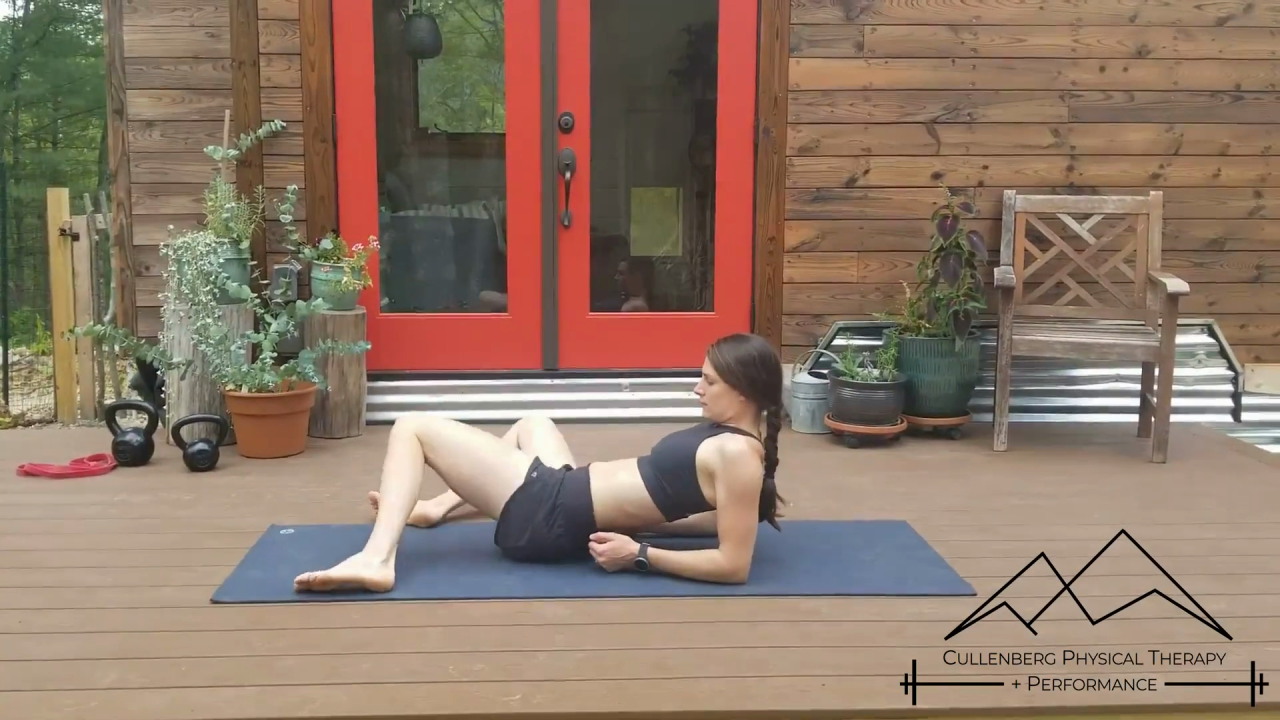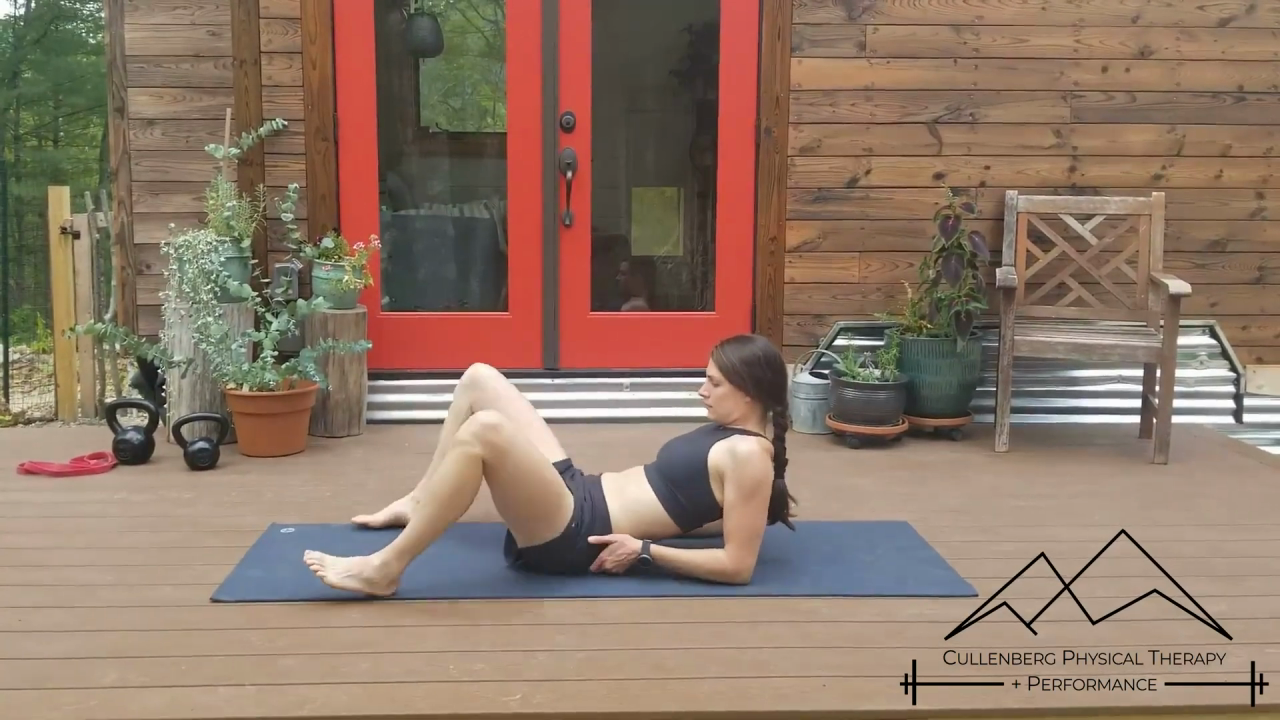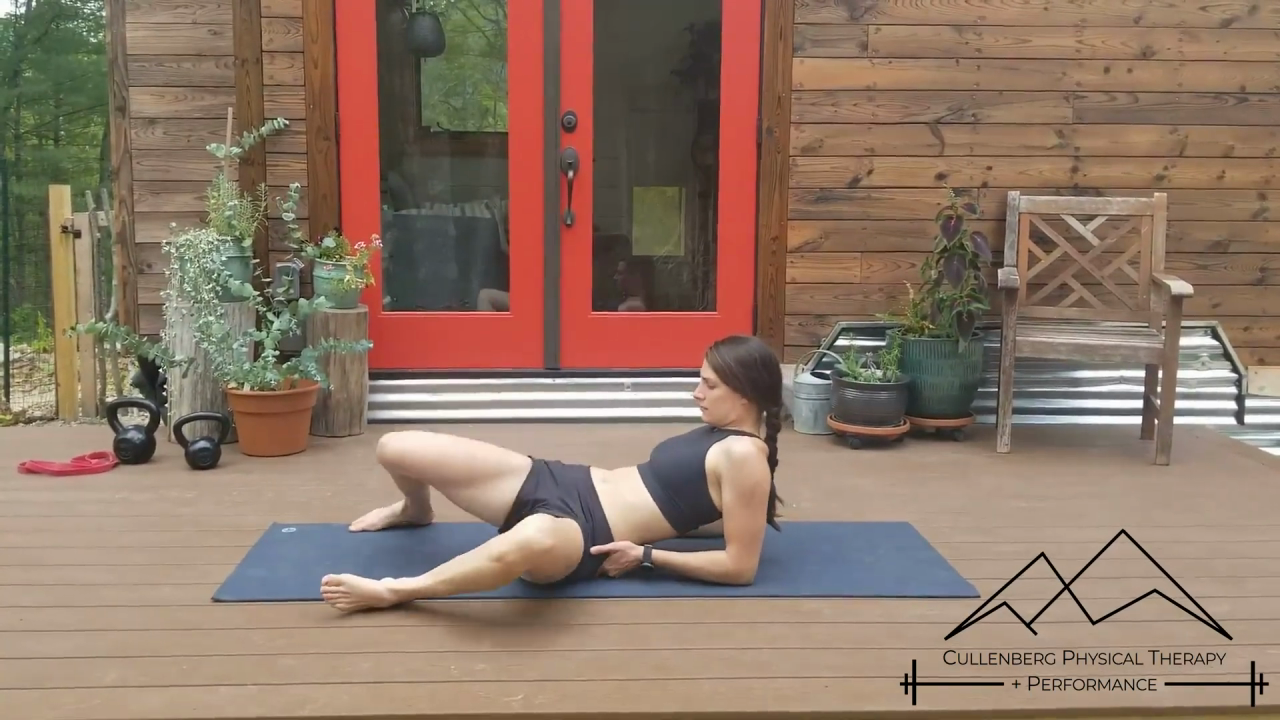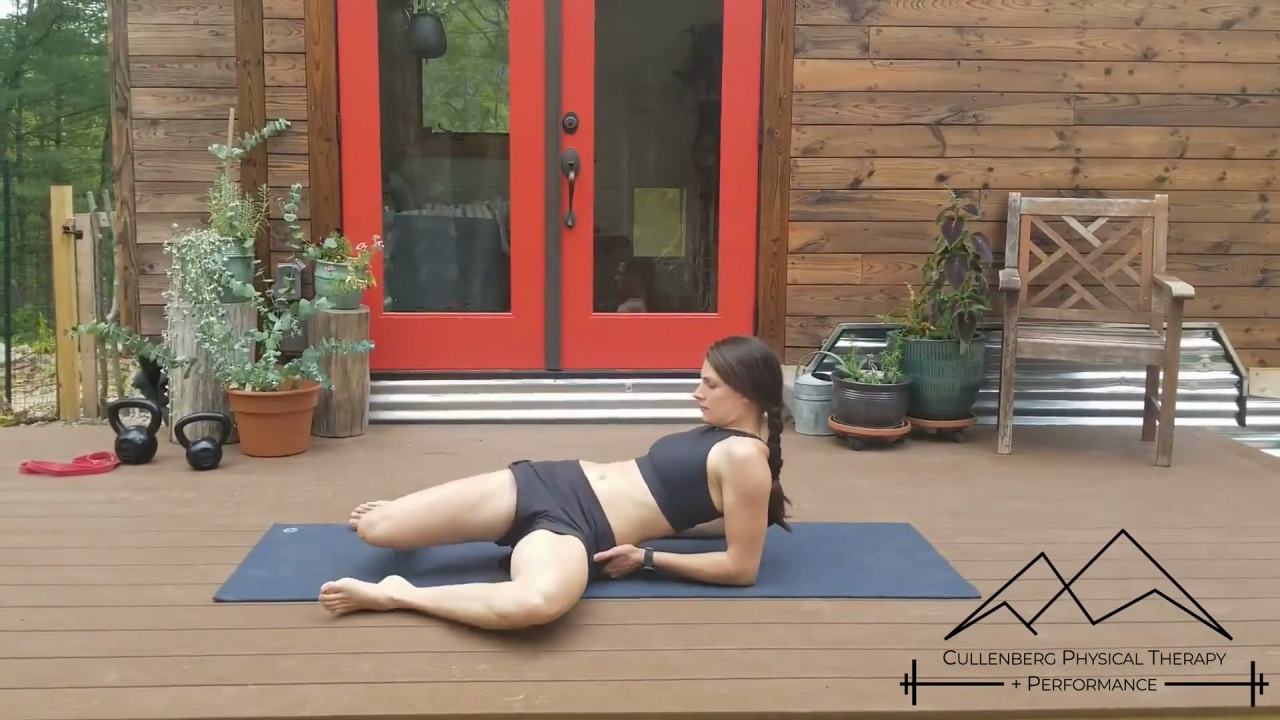
dt=0.5s
person 1, frame 1
left shoulder: (737, 455)
right shoulder: (727, 437)
left elbow: (734, 566)
right elbow: (716, 517)
left wrist: (640, 554)
right wrist: (635, 520)
left hip: (549, 514)
right hip: (568, 493)
left knee: (411, 428)
right knee: (532, 424)
left ankle: (376, 560)
right ankle: (442, 504)
person 1, frame 2
left shoulder: (748, 455)
right shoulder: (722, 433)
left elbow: (737, 566)
right elbow: (700, 509)
left wrist: (643, 550)
left hip: (575, 533)
right hip: (571, 486)
left knee: (485, 430)
right knee: (481, 378)
left ankle: (386, 569)
right ankle: (421, 506)
person 1, frame 3
left shoulder: (744, 456)
right shoulder: (718, 434)
left elbow: (741, 567)
right elbow: (706, 510)
left wrist: (646, 556)
left hip: (579, 533)
left knee: (531, 542)
right knee: (393, 449)
left ankle: (394, 590)
right ankle: (415, 510)
person 1, frame 4
left shoulder: (745, 458)
right shoulder: (716, 434)
left elbow: (742, 567)
left wrist: (647, 558)
left hip: (577, 527)
left knee: (534, 604)
right knee: (376, 529)
left ankle: (399, 595)
right ankle: (409, 514)
